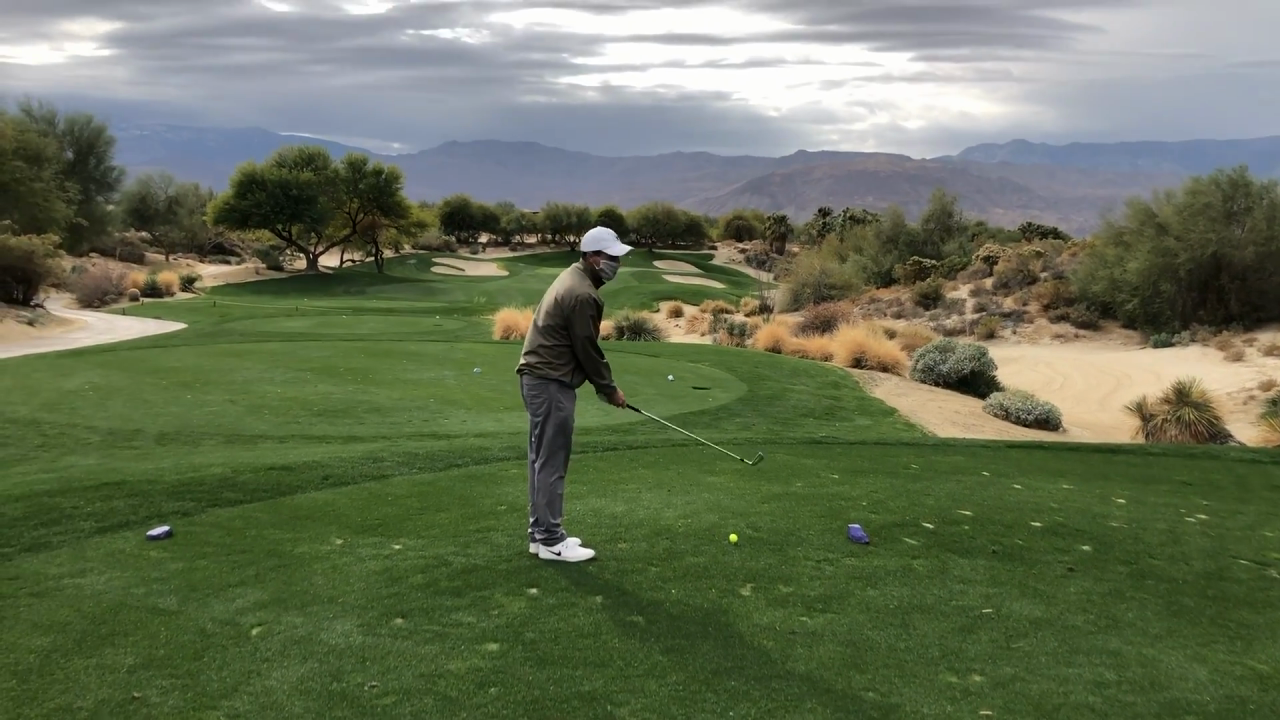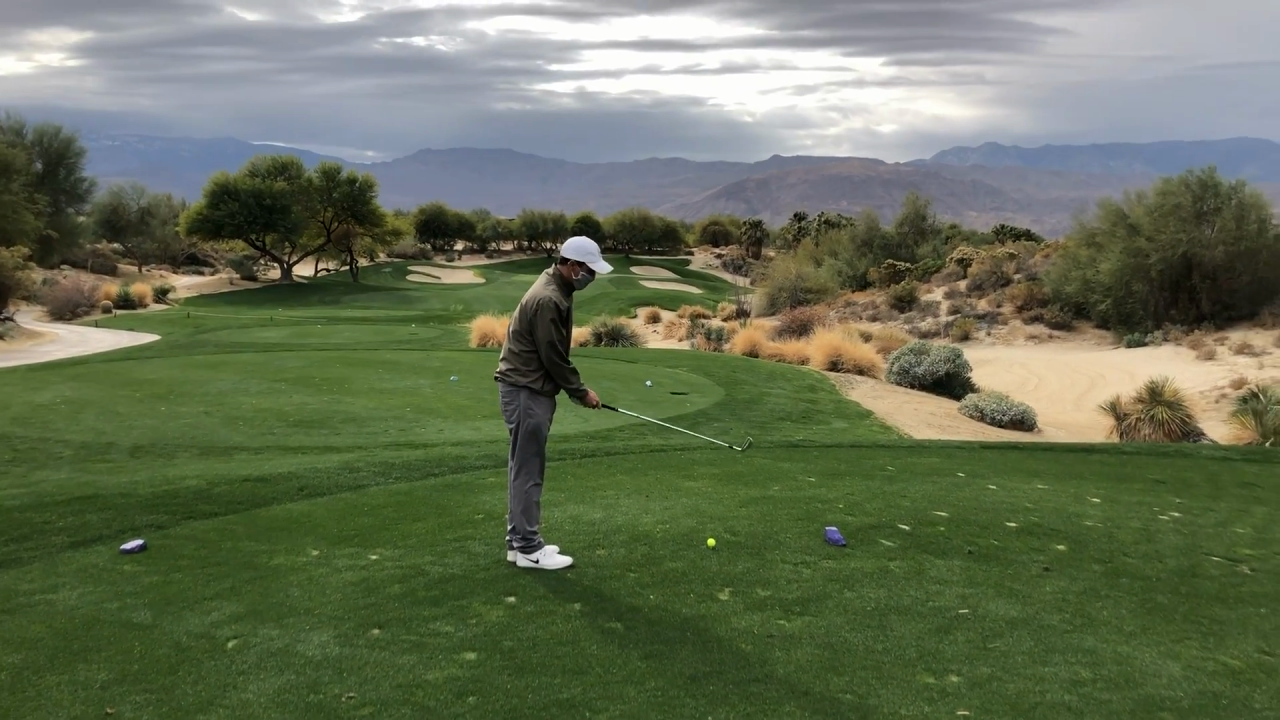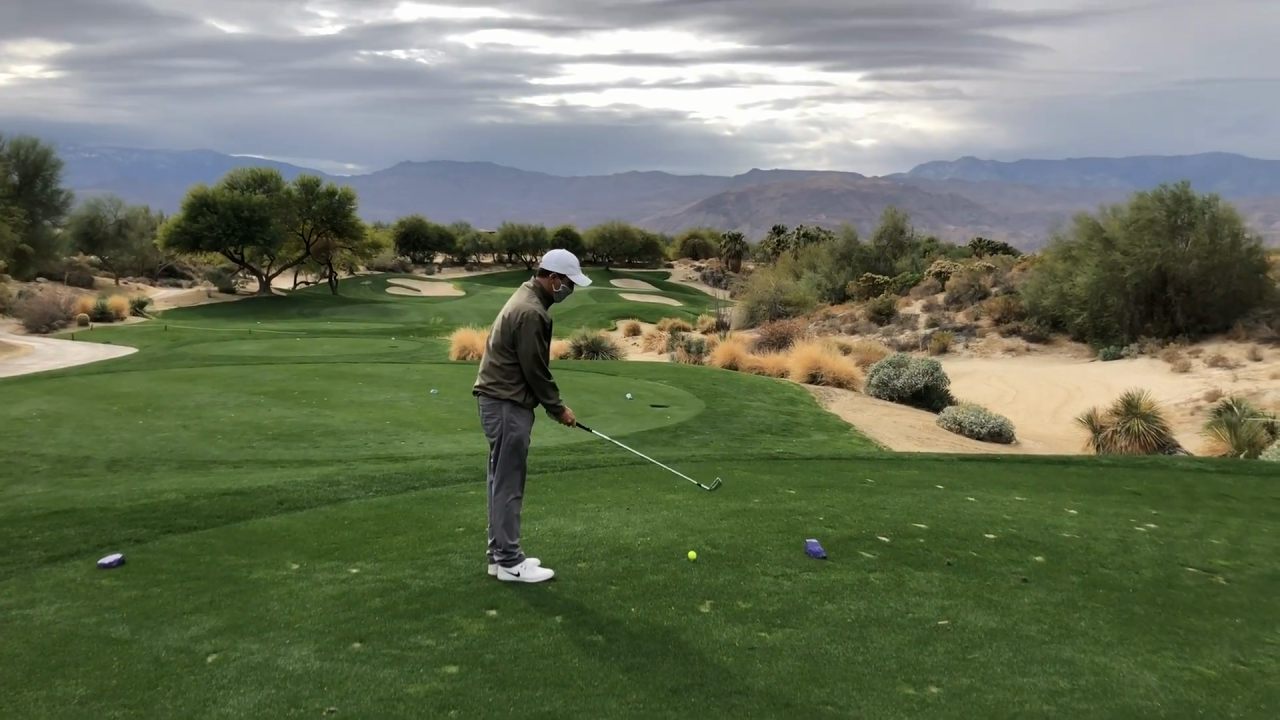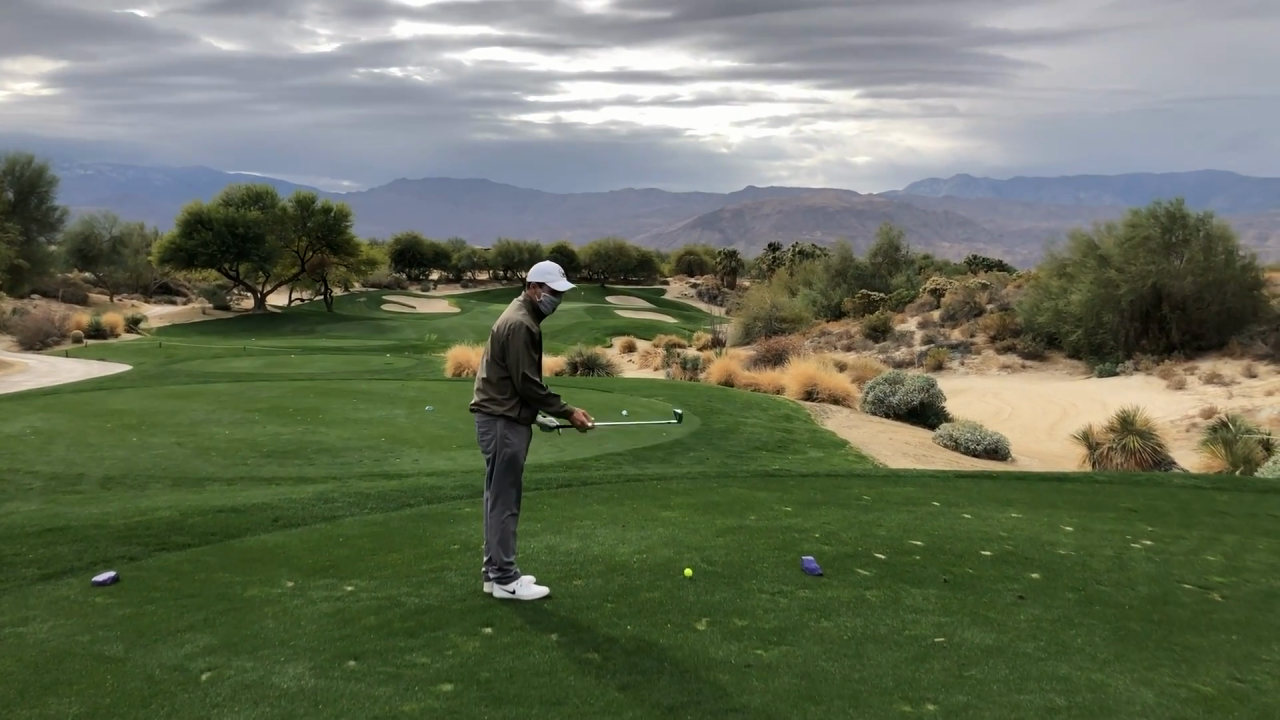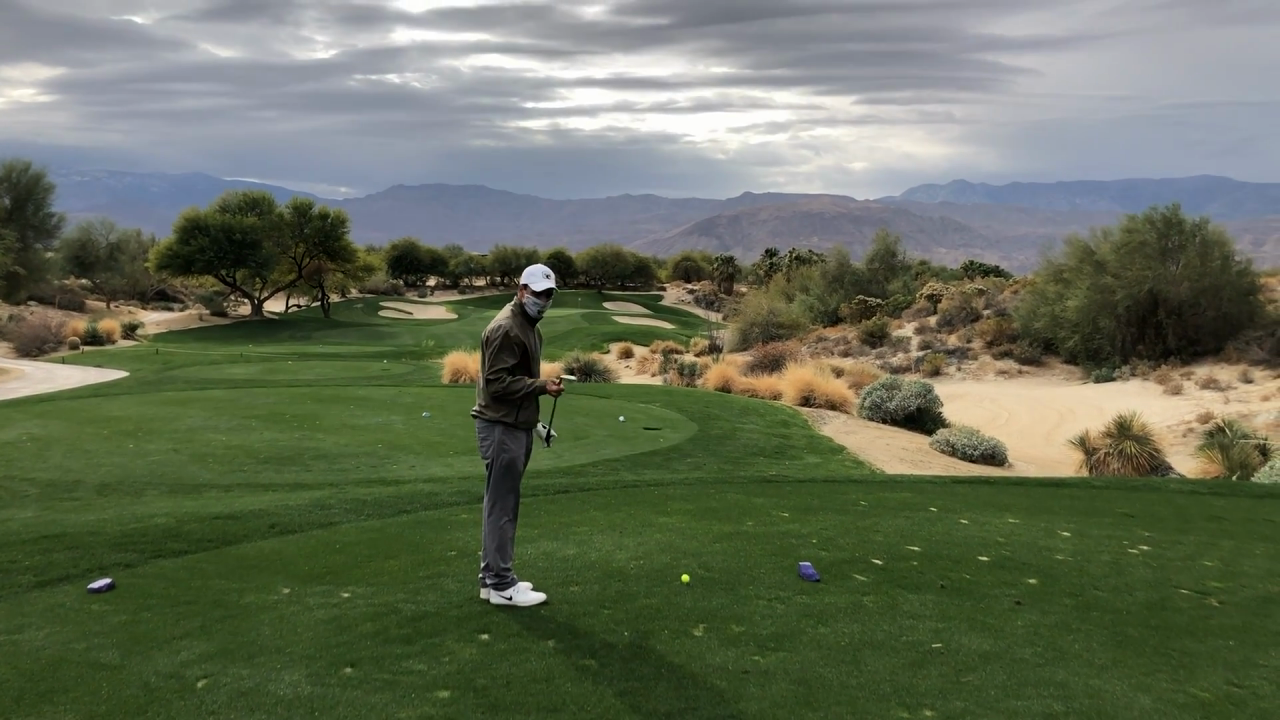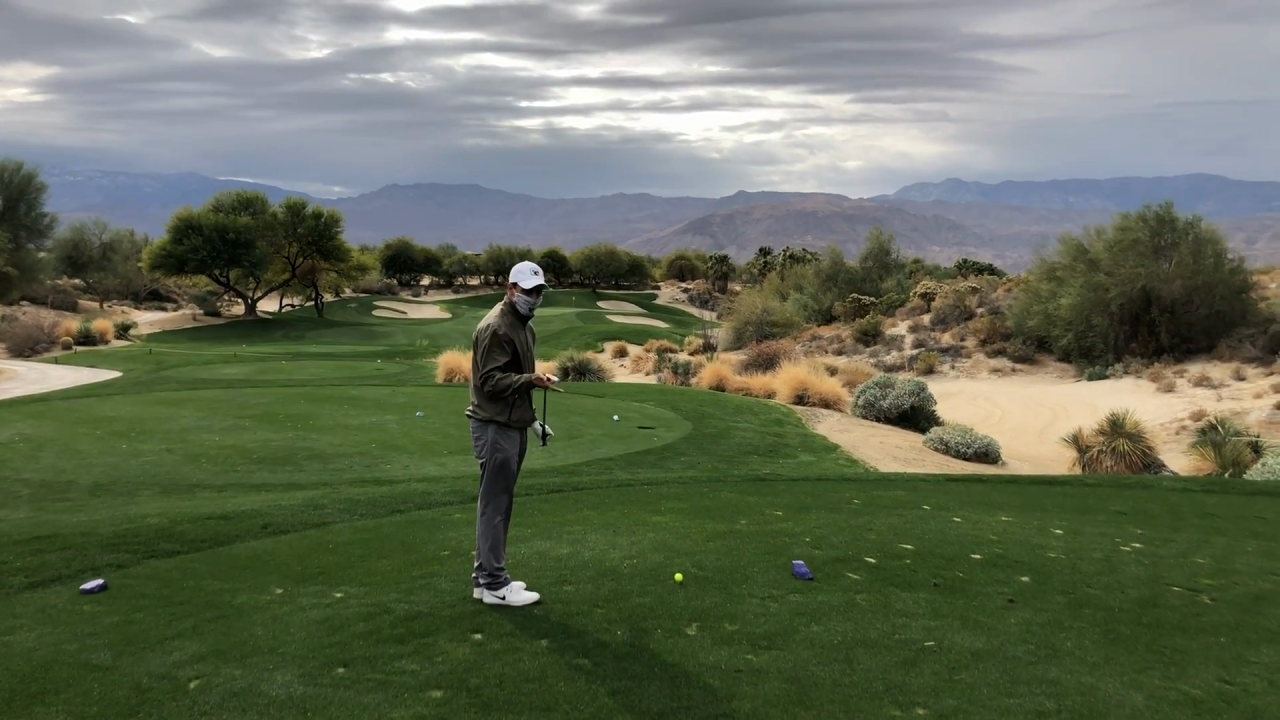
dt=0.5s
person 1, frame 1
left shoulder: (571, 277)
right shoulder: (584, 295)
right elbow: (587, 349)
left wrist: (601, 384)
right wrist: (609, 389)
left hip: (537, 377)
right hip: (551, 383)
left knee: (542, 459)
right knee: (552, 463)
left ankle: (541, 532)
right ankle: (551, 541)
person 1, frame 2
left shoulder: (554, 289)
right shoulder: (548, 299)
right elbow: (553, 356)
left wrist: (575, 388)
right wrist: (580, 391)
left hip: (529, 388)
right hip: (526, 391)
left knee: (524, 468)
right knee: (528, 469)
left ankle: (519, 539)
right ankle: (528, 548)
person 1, frame 3
left shoulder: (526, 298)
right shoulder: (532, 312)
right elbow: (535, 369)
left wrist: (552, 404)
right wrist: (557, 408)
left hip: (502, 400)
right hip: (507, 404)
left knee: (503, 480)
right knee: (509, 482)
left ankle: (499, 553)
right ankle: (509, 562)
person 1, frame 4
left shoulder: (522, 318)
right shoulder: (520, 324)
right elbow: (529, 383)
left wrist: (538, 415)
right wrist: (568, 412)
left hip: (506, 418)
right hip: (502, 421)
left knee: (500, 497)
right knee: (505, 499)
left ankle: (496, 569)
right ankle: (504, 579)
person 1, frame 5
left shoulder: (529, 327)
right shoulder: (505, 328)
right elbow: (498, 384)
left wrist: (534, 421)
right wrist: (542, 386)
left hip: (515, 425)
right hip: (501, 427)
left knee: (501, 503)
right knee: (502, 504)
left ankle: (493, 576)
right ankle: (501, 585)
person 1, frame 6
left shoulder: (523, 326)
right shoulder: (495, 327)
right elbow: (491, 381)
left wrist: (532, 417)
right wrist: (531, 379)
left hip: (511, 425)
right hip: (495, 427)
left knee: (497, 502)
right knee: (495, 503)
left ankle: (486, 575)
right ankle: (494, 584)
